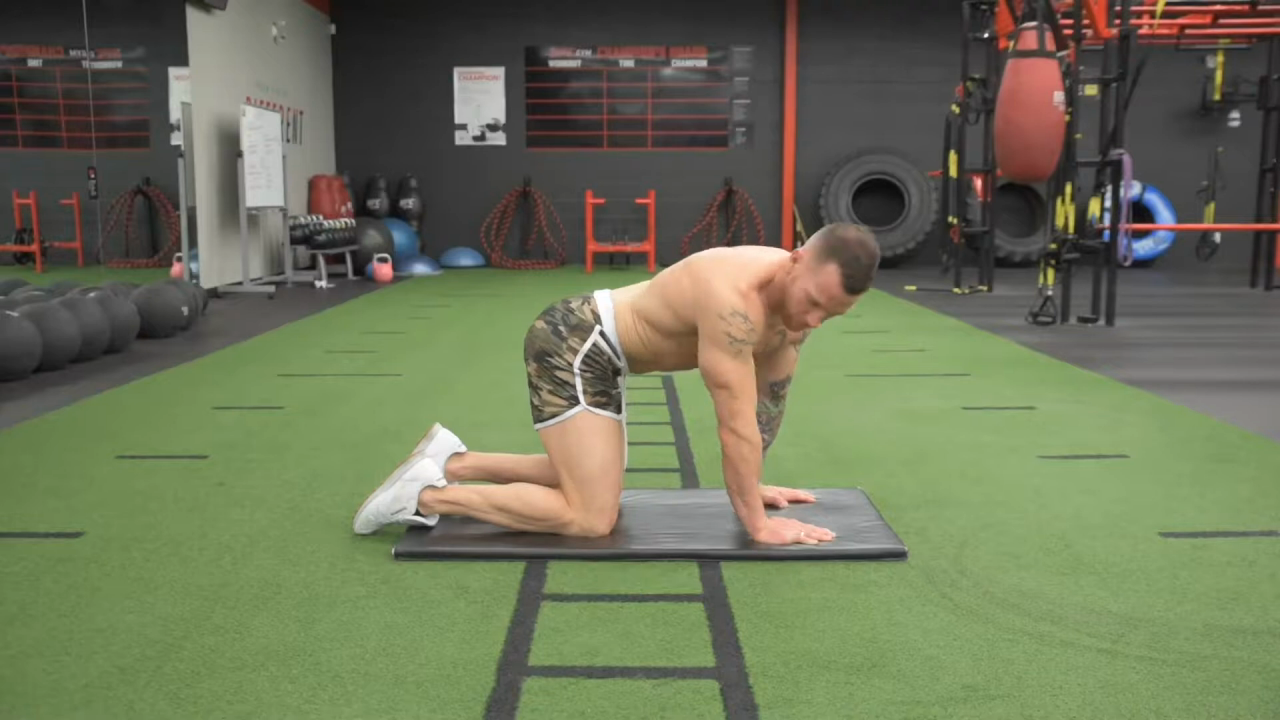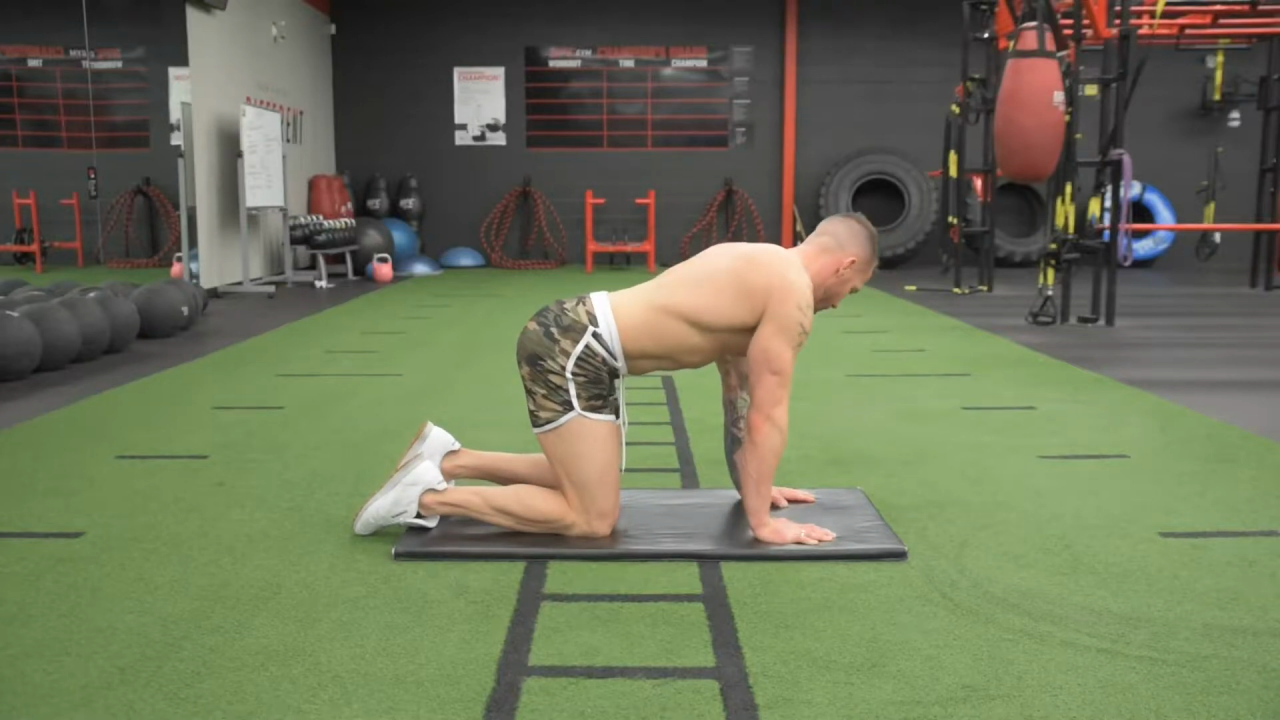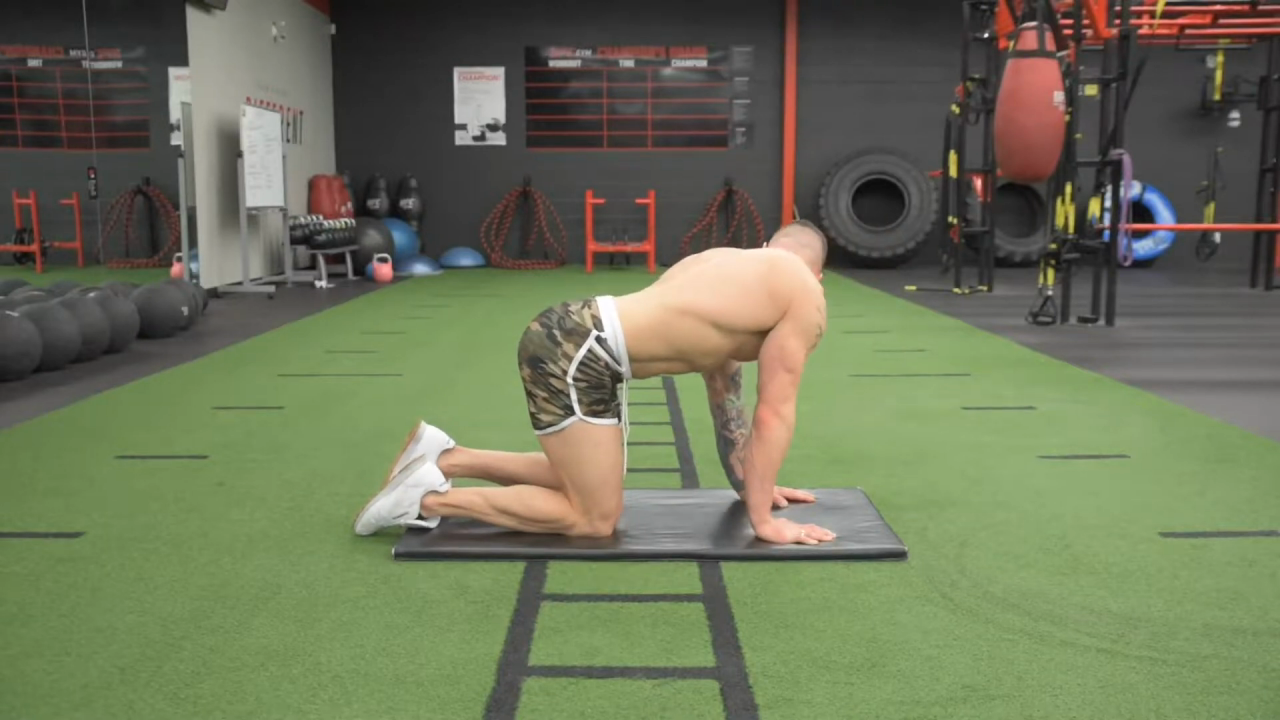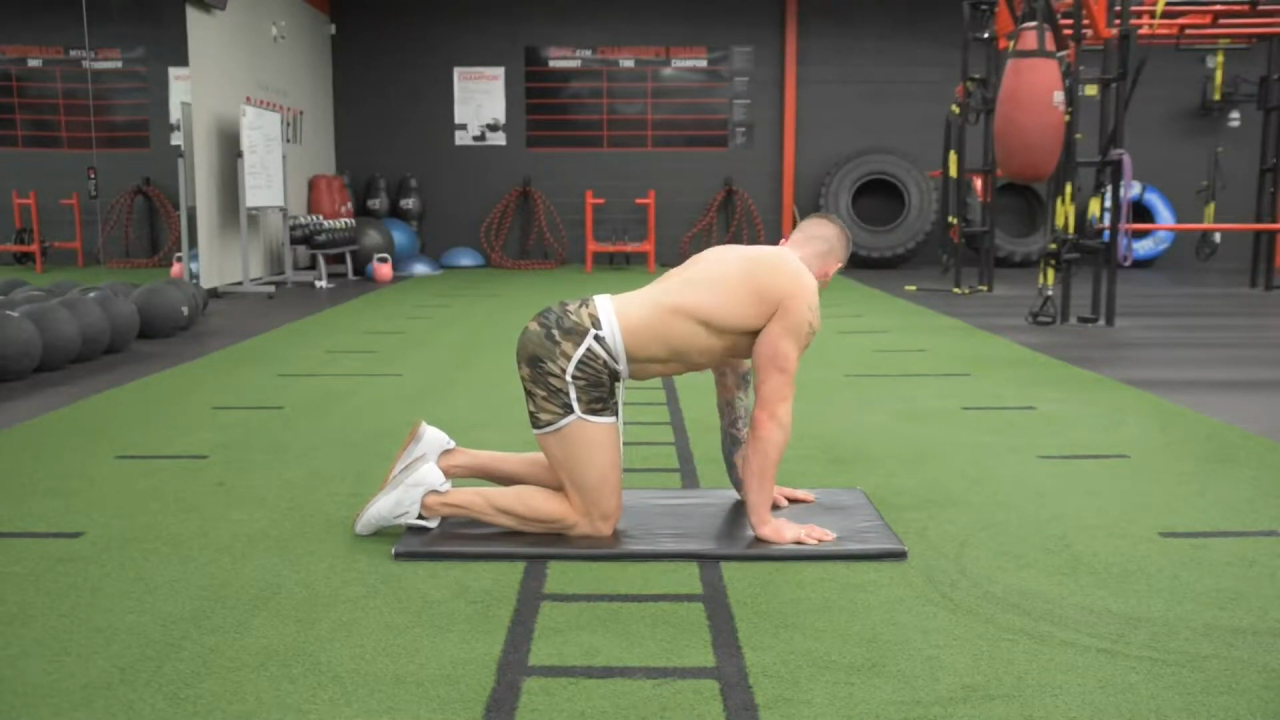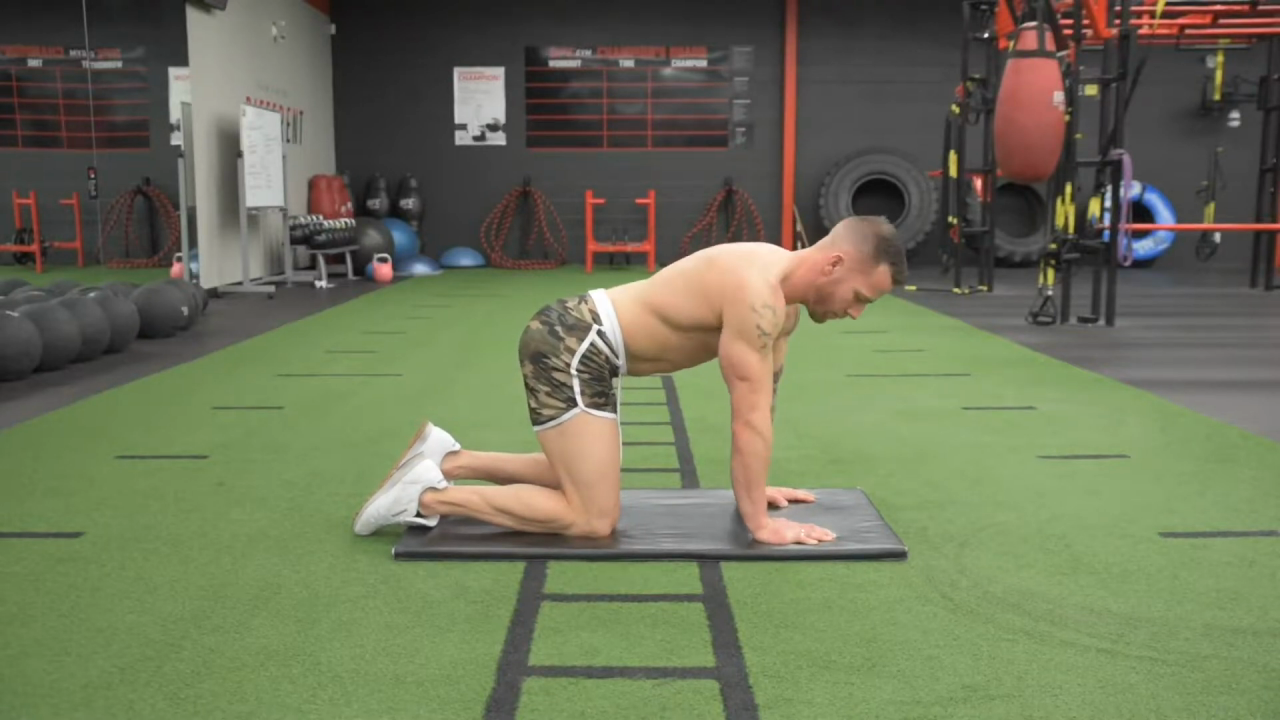
dt=0.7s
person 1, frame 1
left shoulder: (796, 304)
right shoulder: (735, 299)
left elbow: (769, 401)
right elbow: (736, 425)
left wrist: (749, 485)
right wrist: (758, 522)
left hip: (592, 352)
right hip: (571, 346)
left knee: (591, 481)
right knee: (592, 517)
left ankle: (453, 461)
right ankle: (426, 493)
person 1, frame 2
left shoulder: (759, 271)
right shoulder: (792, 291)
left elbow: (739, 392)
right elbow: (768, 416)
left wrist: (752, 486)
right wrist: (762, 519)
left hip: (572, 339)
right hip: (570, 353)
left knee: (584, 479)
right knee: (593, 520)
left ankle: (448, 459)
right ankle: (427, 496)
person 1, frame 3
left shoulder: (734, 262)
right shoulder: (806, 297)
left elbow: (725, 394)
right elbow: (775, 413)
left wrist: (751, 485)
right wrist: (762, 517)
left hip: (569, 337)
right hip: (574, 356)
left knee: (583, 478)
right knee: (595, 519)
left ankle: (444, 458)
right ankle: (428, 497)
person 1, frame 4
left shoulder: (748, 266)
right shoulder: (799, 294)
left elbow: (734, 392)
right elbow: (772, 414)
left wrist: (750, 486)
right wrist: (762, 519)
left hip: (568, 335)
right hip: (573, 356)
left knee: (582, 477)
right knee: (594, 520)
left ankle: (443, 458)
right ankle: (428, 497)
person 1, frame 5
left shoulder: (785, 286)
right shoulder: (758, 294)
left elbow: (765, 397)
right elbow: (750, 421)
left wrist: (754, 487)
right wrist: (758, 521)
left hip: (578, 345)
right hip: (568, 347)
left knee: (584, 479)
right knee: (594, 519)
left ankle: (447, 459)
right ankle: (427, 494)
